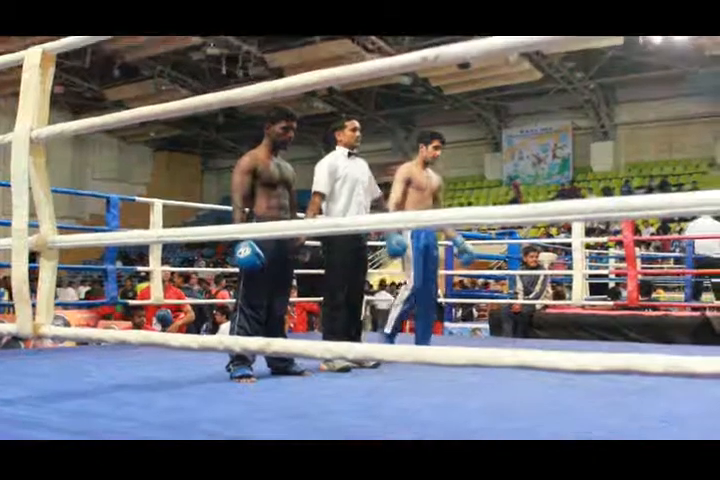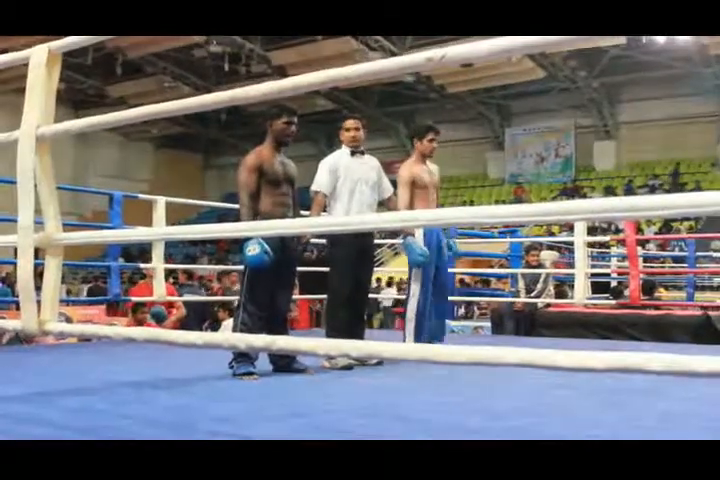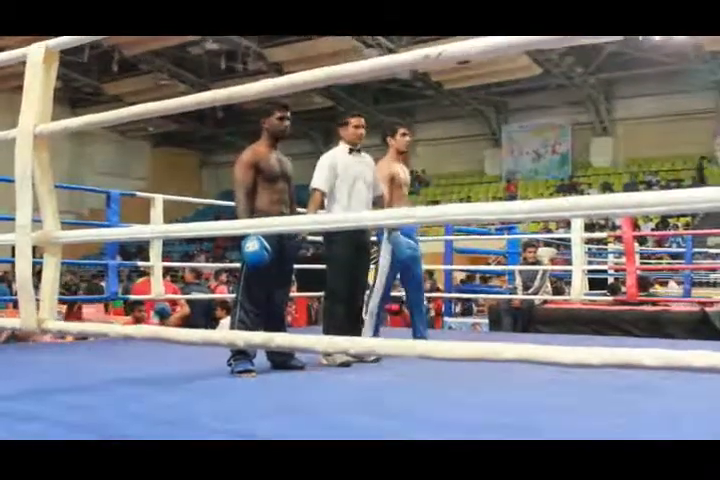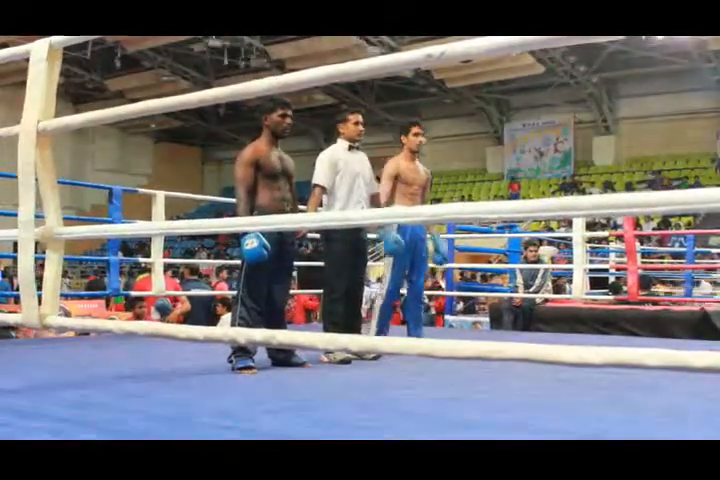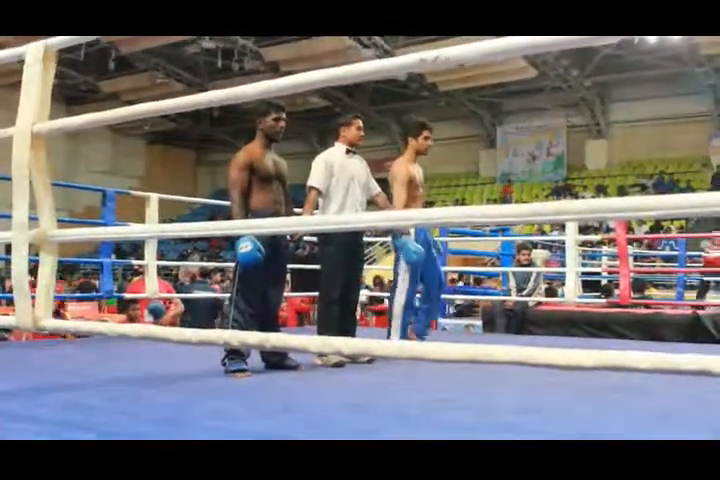
dt=1s
person 1, frame 1
left shoulder: (288, 168)
right shoulder: (250, 161)
right elbow: (238, 202)
left wrist: (298, 236)
right wrist: (243, 237)
left hip: (285, 237)
right hip: (260, 236)
left knee: (278, 304)
right knee: (251, 302)
left ankle: (280, 359)
right ankle: (239, 362)
person 1, frame 2
left shoulder: (290, 165)
right shoulder: (255, 159)
right elbow: (245, 199)
right wrist: (250, 235)
left hip: (287, 234)
right hip: (265, 233)
left knee: (281, 300)
right knee: (254, 299)
left ankle: (282, 357)
right ankle: (242, 359)
person 1, frame 3
left shoulder: (286, 161)
right shoulder: (251, 155)
right elbow: (242, 196)
left wrist: (299, 232)
right wrist: (248, 231)
left hip: (285, 231)
left knee: (279, 297)
right knee: (251, 296)
left ankle: (280, 354)
right ankle: (240, 356)
person 1, frame 4
left shoulder: (287, 159)
right shoulder: (251, 153)
right elbow: (242, 194)
right wrist: (247, 229)
left hip: (285, 229)
left knee: (279, 295)
right knee: (252, 293)
left ankle: (280, 350)
right ankle: (241, 353)
person 1, frame 5
left shoulder: (281, 162)
right shoulder: (246, 156)
right elbow: (236, 196)
right wrist: (242, 232)
left hip: (278, 232)
left knee: (272, 298)
right knee: (245, 296)
left ankle: (274, 353)
right ankle: (234, 356)
person 2, frame 1
left shoulder: (363, 165)
right shoulder: (330, 162)
left elbow: (376, 197)
right elbow: (317, 197)
left hip: (359, 235)
right hip: (338, 234)
left knee: (355, 294)
right knee: (336, 294)
person 2, frame 2
left shoulder: (373, 163)
right shoulder: (332, 161)
left elbow: (388, 197)
right elbow: (320, 196)
left hip: (366, 234)
right hip: (342, 233)
left knee: (360, 292)
right knee: (339, 291)
person 2, frame 3
left shoulder: (368, 161)
right shoulder: (331, 158)
left elbow: (377, 196)
right elbow: (318, 193)
left hip: (362, 231)
right hip: (339, 231)
left knee: (358, 289)
right knee: (337, 289)
person 2, frame 4
left shoulder: (363, 158)
right shoulder: (330, 155)
left elbow: (373, 193)
right elbow: (318, 189)
left hip: (359, 229)
right hip: (338, 228)
left knee: (355, 287)
right knee: (336, 287)
person 2, frame 5
left shoulder: (361, 163)
right shoulder: (327, 158)
left elbow: (376, 194)
right elbow: (314, 192)
left hip: (356, 232)
right hip: (334, 230)
left knee: (351, 291)
right knee: (331, 290)
person 3, frame 1
left shoulder: (435, 179)
right shoulder: (406, 171)
right elbow: (393, 203)
left wrist: (458, 240)
right wrist: (392, 232)
left hip: (429, 234)
right hip: (410, 232)
left knee: (428, 292)
right knee: (413, 286)
left ankle: (421, 344)
right ankle: (389, 334)
person 3, frame 2
left shoulder: (434, 170)
right shoulder: (407, 170)
right elbow: (403, 207)
left wrist: (448, 236)
right wrist: (409, 238)
left hip: (436, 231)
right hip: (420, 231)
left knee: (440, 288)
right knee: (419, 288)
left ankle: (431, 340)
right ankle: (411, 342)
person 3, frame 3
left shoulder: (404, 170)
right shoulder: (385, 166)
right elbow: (384, 203)
right wrist: (395, 235)
left hip: (408, 229)
right hip: (392, 230)
left knee: (416, 285)
right knee: (382, 284)
left ankle: (420, 335)
right ankle: (369, 336)
person 3, frame 4
left shoulder: (425, 172)
right shoulder: (394, 165)
right elbow: (383, 199)
left wrist: (435, 237)
right wrist: (386, 229)
left hip: (419, 227)
right hip: (400, 225)
left knee: (417, 284)
right knee: (393, 281)
left ankle: (415, 334)
right ankle: (377, 334)
person 3, frame 5
left shoulder: (417, 168)
right shoulder: (401, 168)
right elbow: (399, 207)
left wrist: (429, 236)
right wrist: (404, 237)
left hip: (422, 230)
right hip: (408, 231)
left knee: (435, 283)
right knee: (405, 287)
left ankle: (417, 329)
right ankle: (397, 340)
